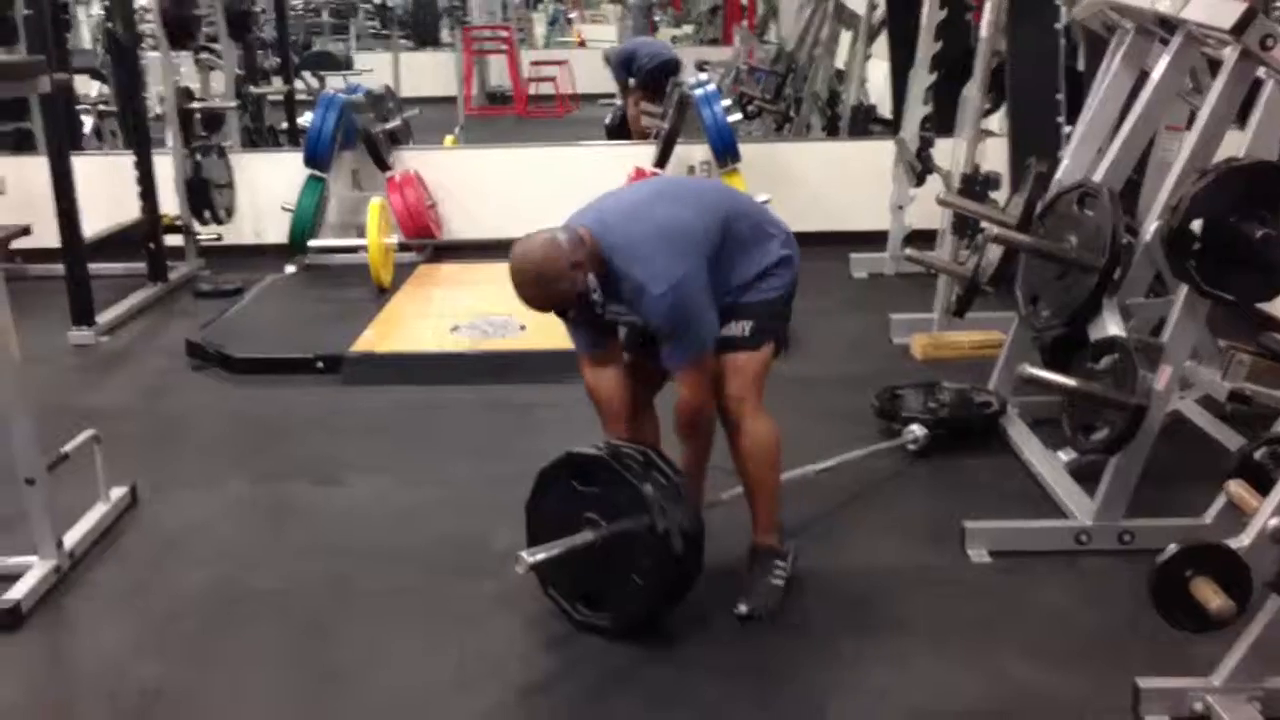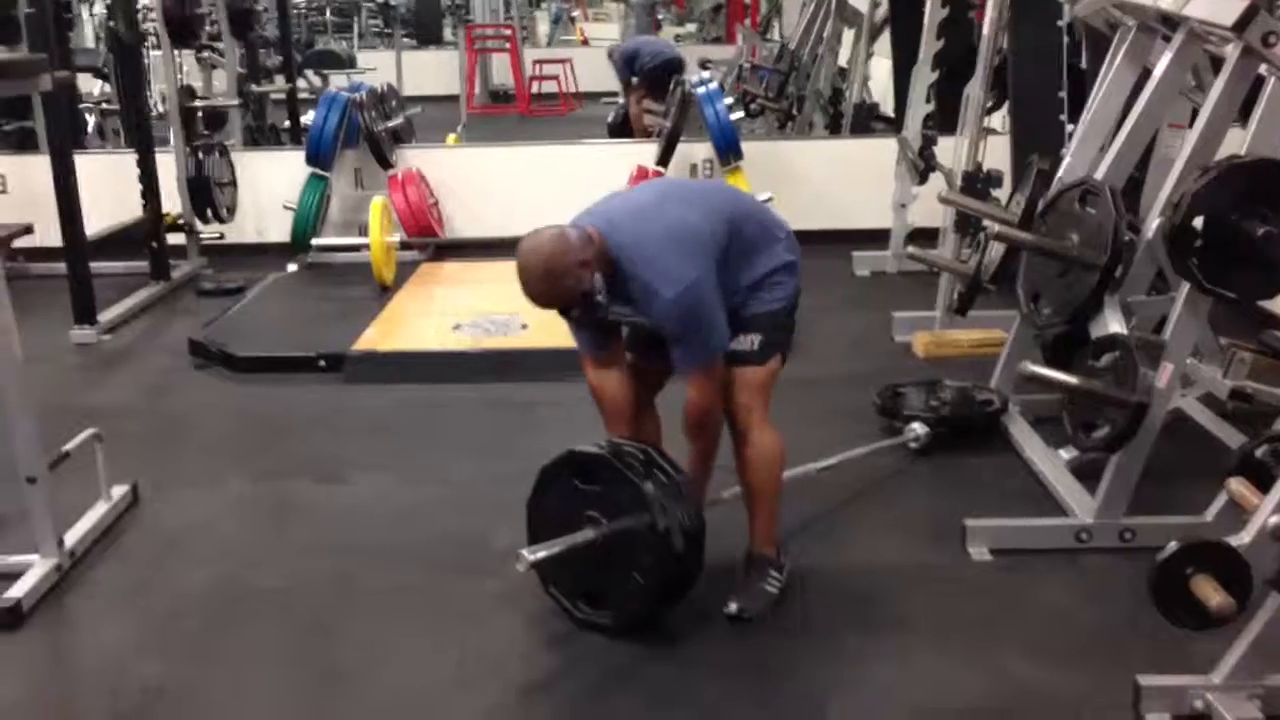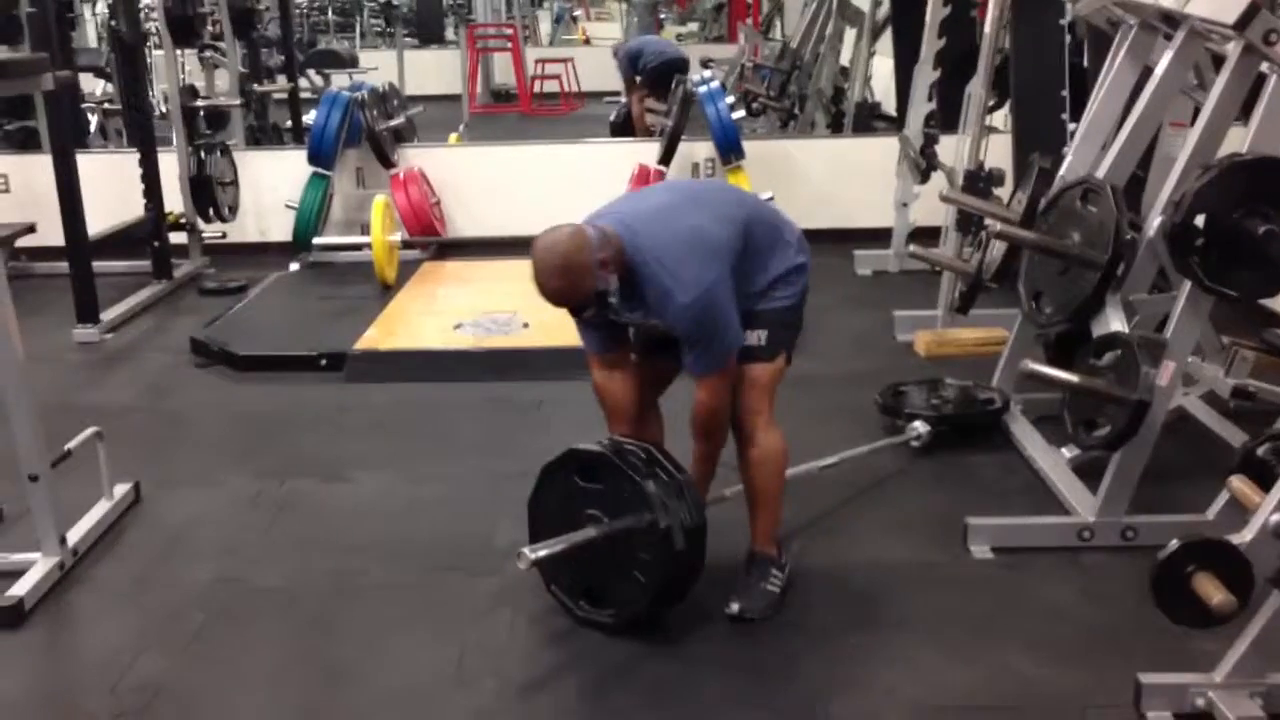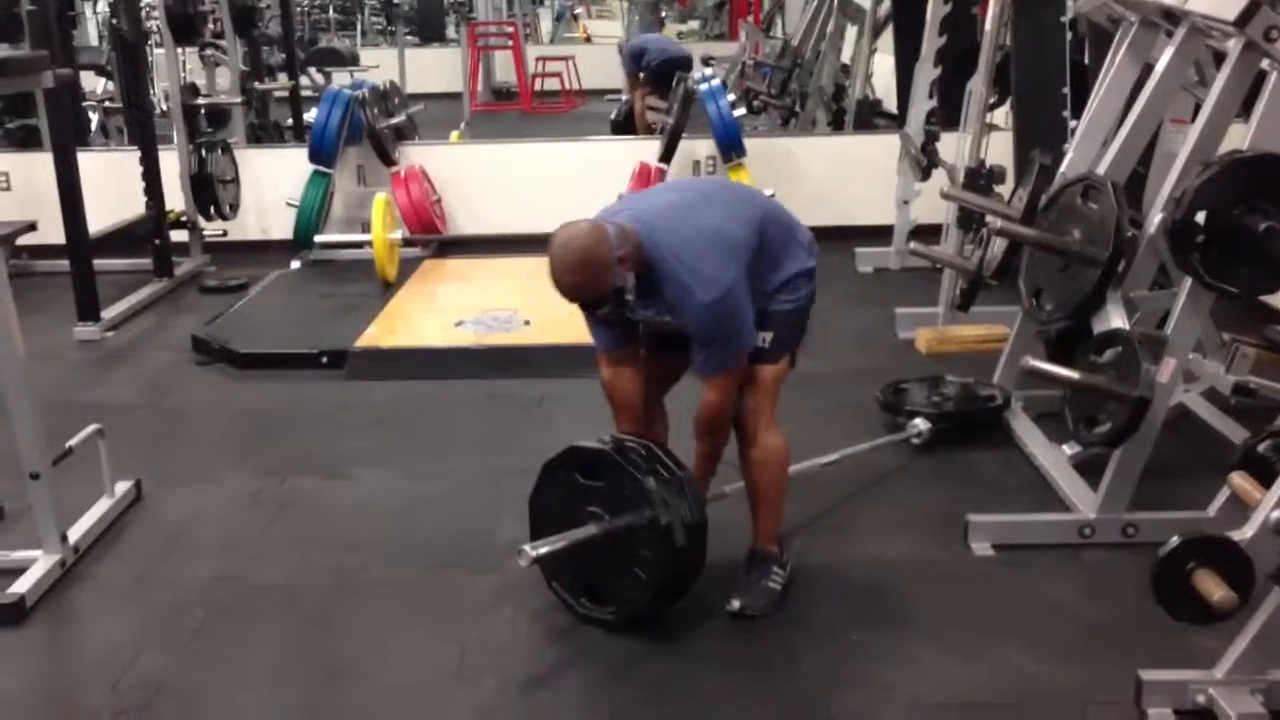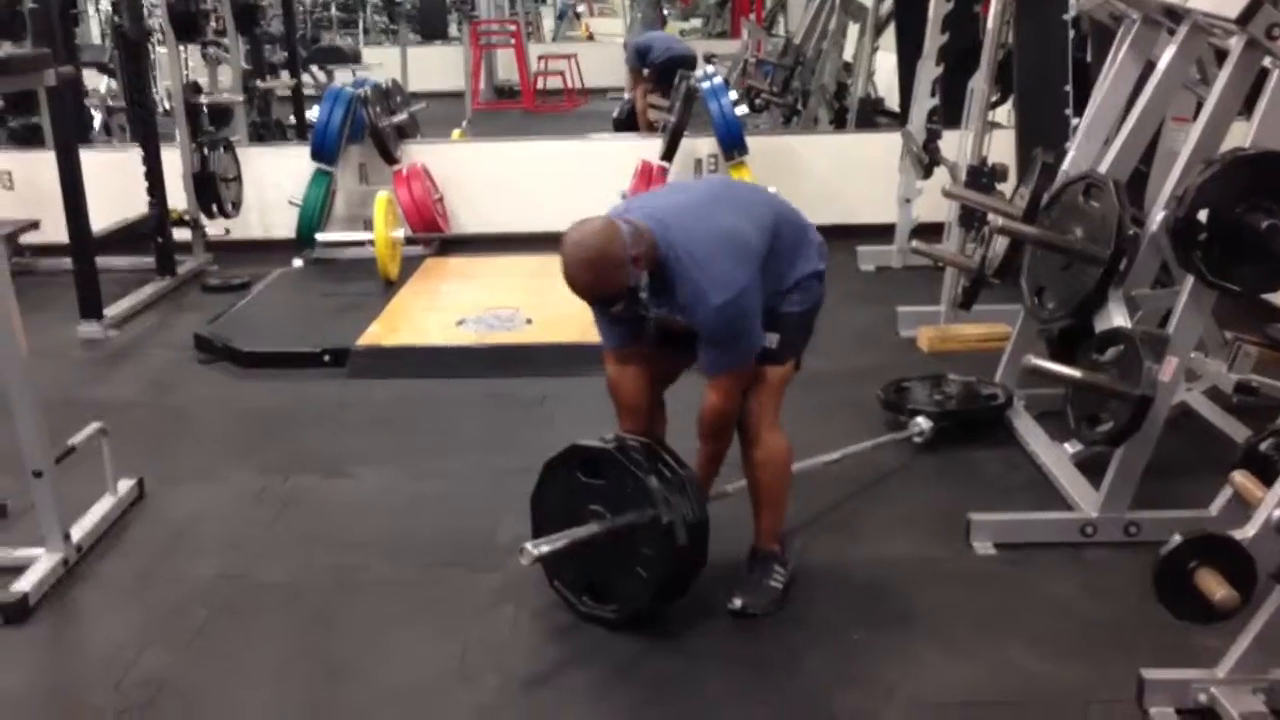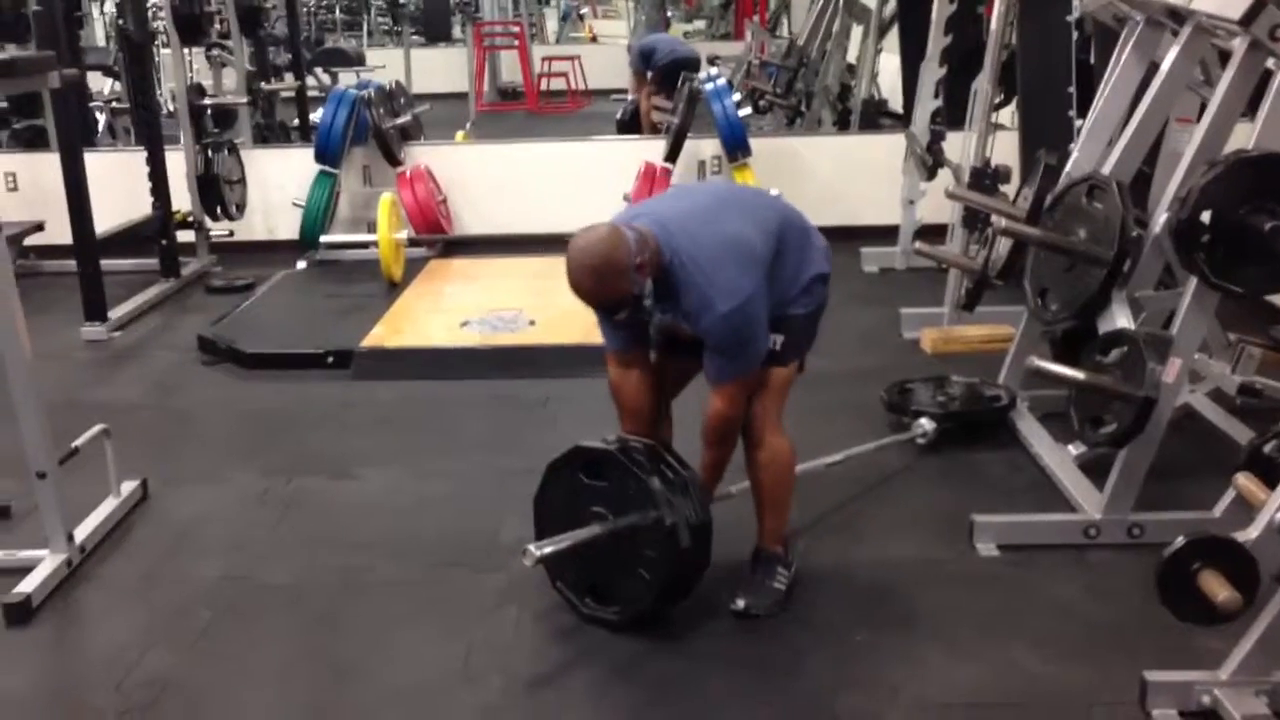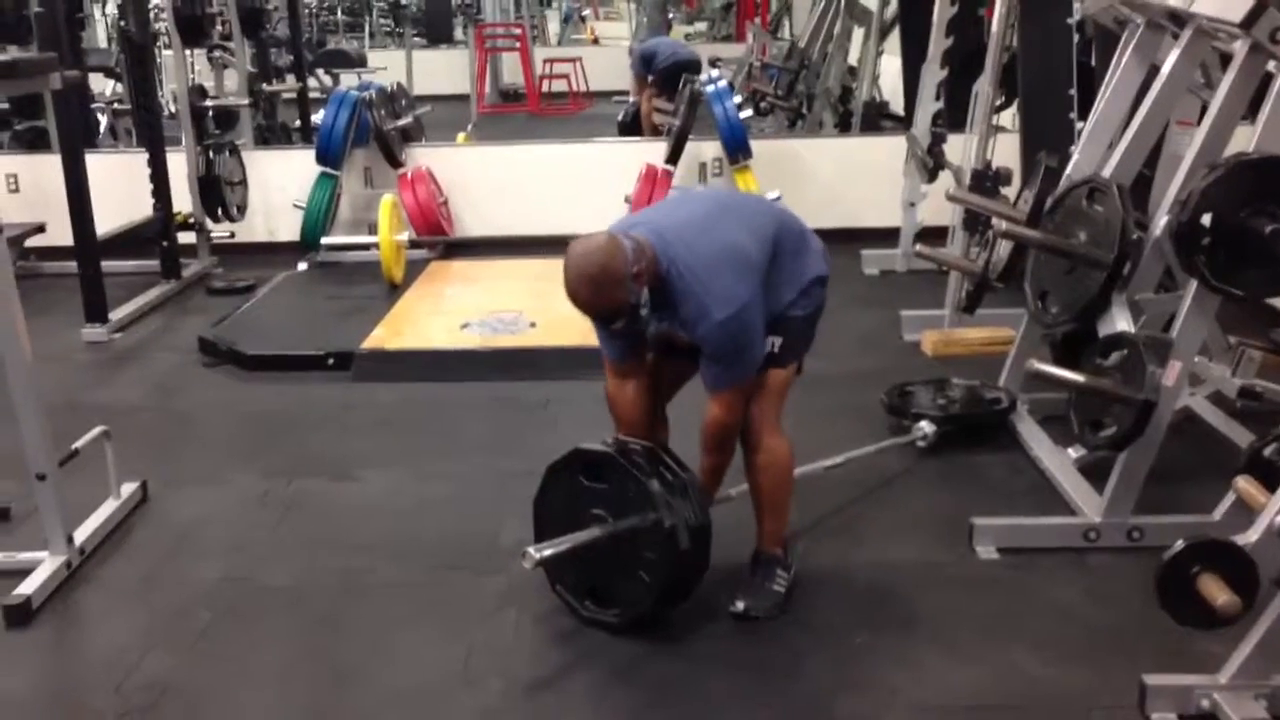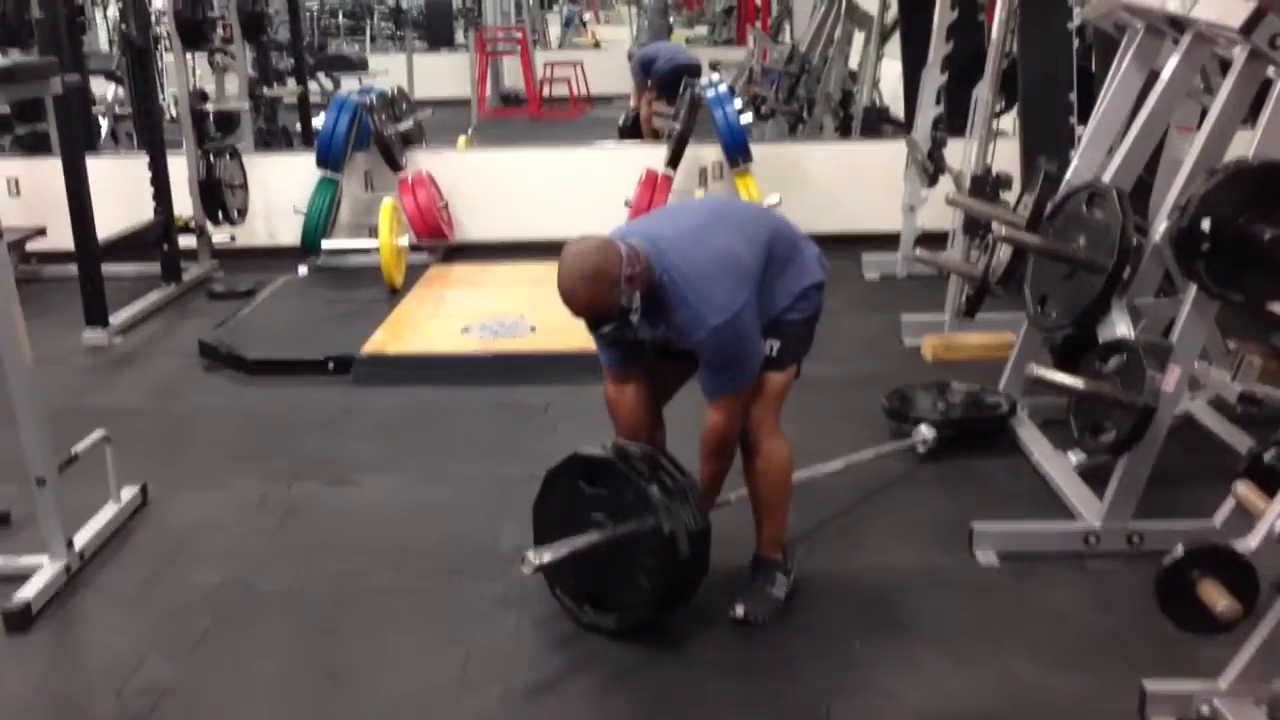
dt=0.1s
person 1, frame 1
left shoulder: (660, 278)
right shoulder: (565, 262)
left elbow: (695, 387)
right elbow: (602, 368)
left wrist: (689, 484)
left hip: (756, 268)
right hip: (692, 262)
left knee: (737, 402)
right knee: (632, 393)
left ankle: (769, 549)
person 1, frame 2
left shoulder: (670, 281)
right shoulder: (573, 264)
left elbow: (704, 390)
right elbow: (605, 369)
left wrist: (694, 483)
left hip: (760, 272)
left knee: (744, 410)
right knee: (633, 391)
left ankle: (767, 558)
person 1, frame 3
left shoulder: (686, 285)
right shoulder: (583, 263)
left elbow: (712, 393)
right elbow: (611, 371)
left wrist: (698, 486)
left hip: (768, 274)
left knee: (748, 412)
right knee: (636, 395)
left ankle: (768, 556)
person 1, frame 4
left shoulder: (703, 283)
right shoulder: (598, 261)
left elbow: (720, 394)
right elbow: (619, 368)
left wrist: (697, 485)
left hip: (777, 276)
left knee: (752, 413)
right knee: (642, 391)
left ankle: (769, 555)
person 1, frame 5
left shoulder: (715, 286)
right shoulder: (607, 259)
left elbow: (723, 396)
right elbow: (625, 366)
left wrist: (697, 487)
left hip: (787, 276)
left knee: (754, 415)
right knee: (643, 392)
left ankle: (771, 554)
person 1, frame 6
left shoulder: (720, 294)
right shoulder: (612, 264)
left elbow: (728, 404)
right elbow: (627, 370)
left wrist: (700, 492)
left hip: (790, 279)
left knee: (758, 417)
right knee: (649, 395)
left ankle: (774, 555)
person 1, frame 7
left shoulder: (717, 301)
right shoulder: (609, 275)
left elbow: (727, 410)
right elbow: (625, 381)
left wrist: (699, 499)
left hip: (789, 282)
left knee: (756, 418)
right knee: (645, 398)
left ankle: (774, 557)
person 1, frame 8
left shoulder: (711, 308)
right shoulder: (605, 281)
left elbow: (725, 417)
right elbow: (624, 387)
left wrist: (699, 505)
left hip: (785, 285)
left knee: (755, 422)
right knee: (642, 401)
left ankle: (773, 562)
